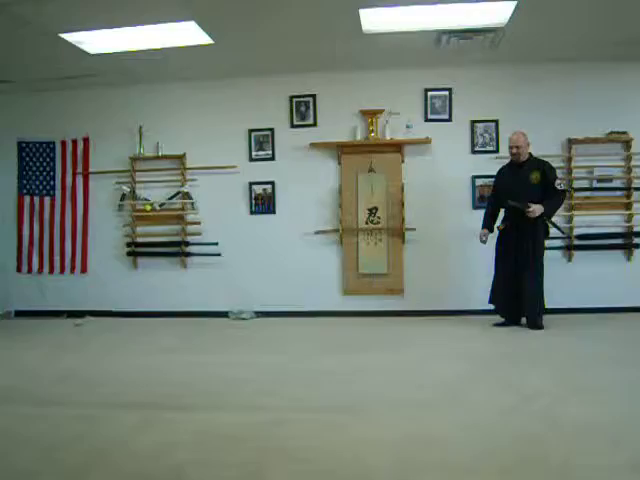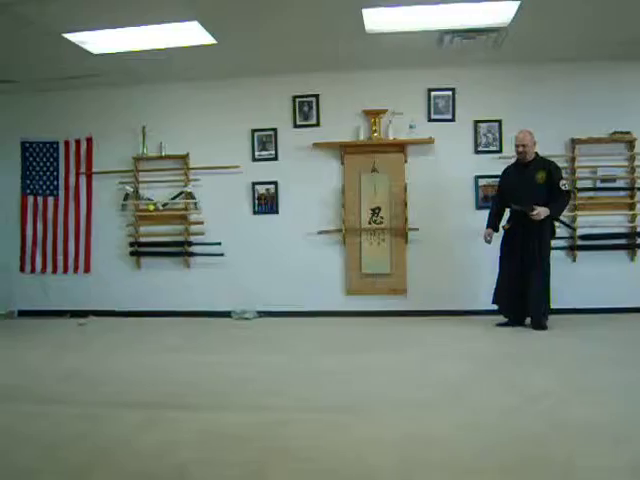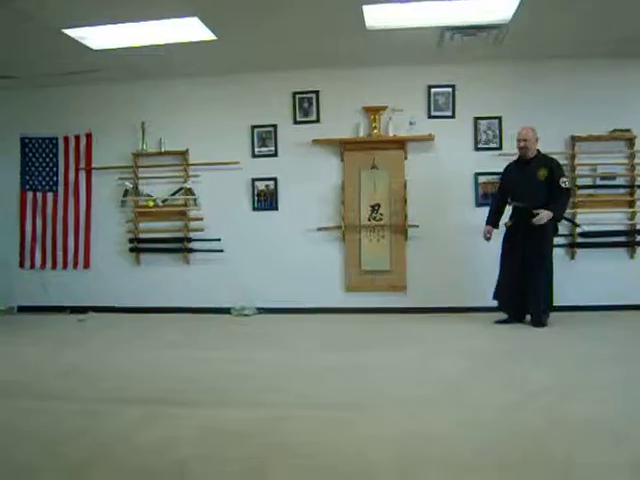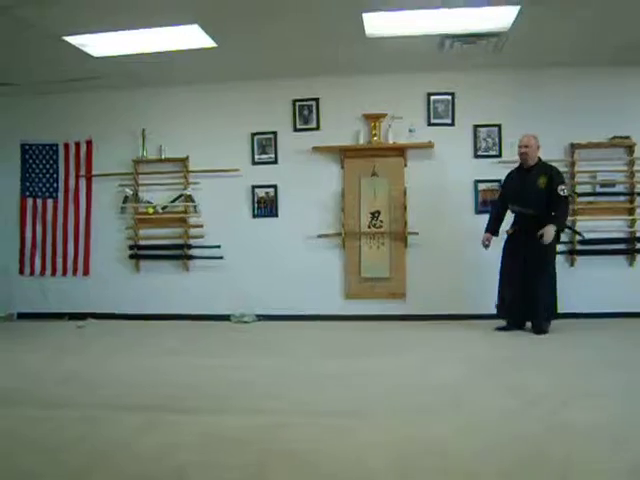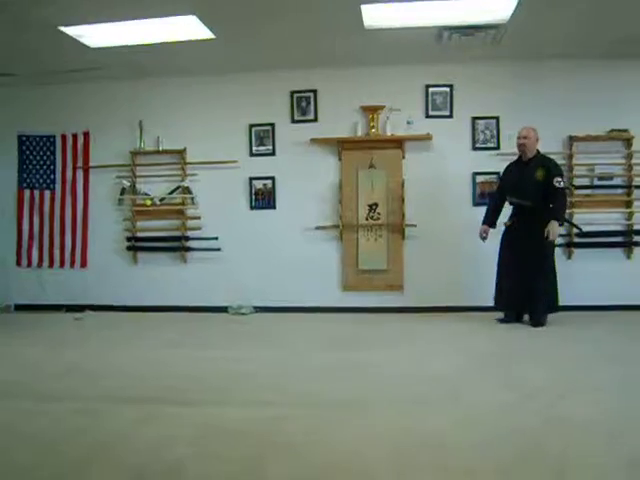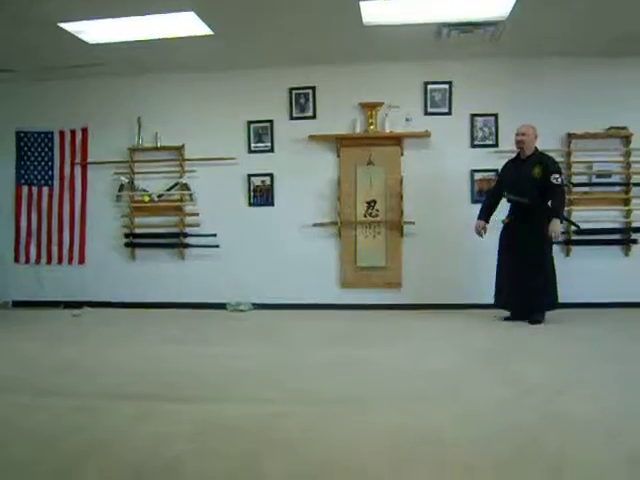
dt=0.1s
person 1, frame 1
left shoulder: (543, 168)
right shoulder: (504, 172)
left elbow: (559, 195)
right elbow: (494, 201)
left wrist: (543, 208)
right wrist: (486, 226)
left hip: (533, 227)
right hip: (509, 227)
left knee: (531, 271)
right knee: (506, 271)
left ankle: (534, 317)
right ankle: (511, 315)
person 1, frame 2
left shoulder: (549, 168)
right shoulder: (509, 171)
left elbow: (564, 196)
right elbow: (499, 201)
left wrist: (548, 211)
right wrist: (491, 226)
left hip: (539, 228)
right hip: (514, 227)
left knee: (537, 271)
right knee: (511, 271)
left ankle: (539, 317)
right ankle: (515, 316)
person 1, frame 3
left shoulder: (550, 165)
right shoulder: (511, 168)
left elbow: (564, 194)
right elbow: (499, 197)
left wrist: (551, 212)
right wrist: (491, 223)
left hip: (542, 225)
right hip: (516, 223)
left knee: (539, 268)
right knee: (511, 267)
left ankle: (540, 314)
right ankle: (515, 313)
person 1, frame 4
left shoulder: (550, 173)
right shoulder: (512, 176)
left elbow: (562, 203)
right elbow: (500, 205)
left wrist: (553, 226)
right wrist: (490, 230)
left hip: (542, 232)
right hip: (518, 231)
left knee: (542, 276)
right knee: (512, 275)
left ankle: (541, 321)
right ankle: (515, 320)
person 1, frame 5
left shoulder: (549, 166)
right shoulder: (511, 168)
left elbow: (559, 195)
right elbow: (498, 196)
left wrist: (555, 221)
right wrist: (488, 222)
left hip: (540, 224)
right hip: (517, 222)
left knee: (540, 268)
right knee: (510, 266)
left ankle: (539, 313)
right ankle: (513, 311)
person 1, frame 6
left shoulder: (547, 163)
right shoulder: (510, 166)
left elbow: (558, 192)
right elbow: (495, 193)
left wrist: (556, 218)
right wrist: (483, 218)
left hip: (539, 222)
right hip: (515, 220)
left knee: (538, 266)
right knee: (509, 264)
left ankle: (537, 311)
right ankle: (517, 309)
